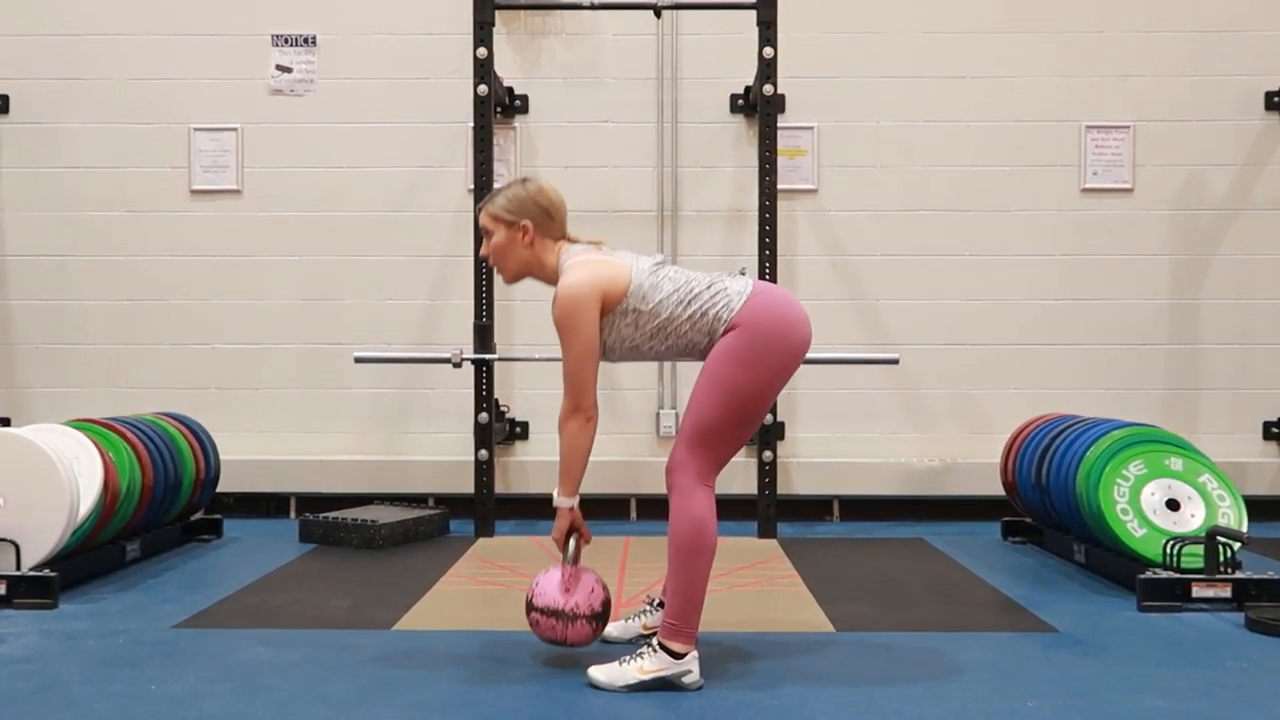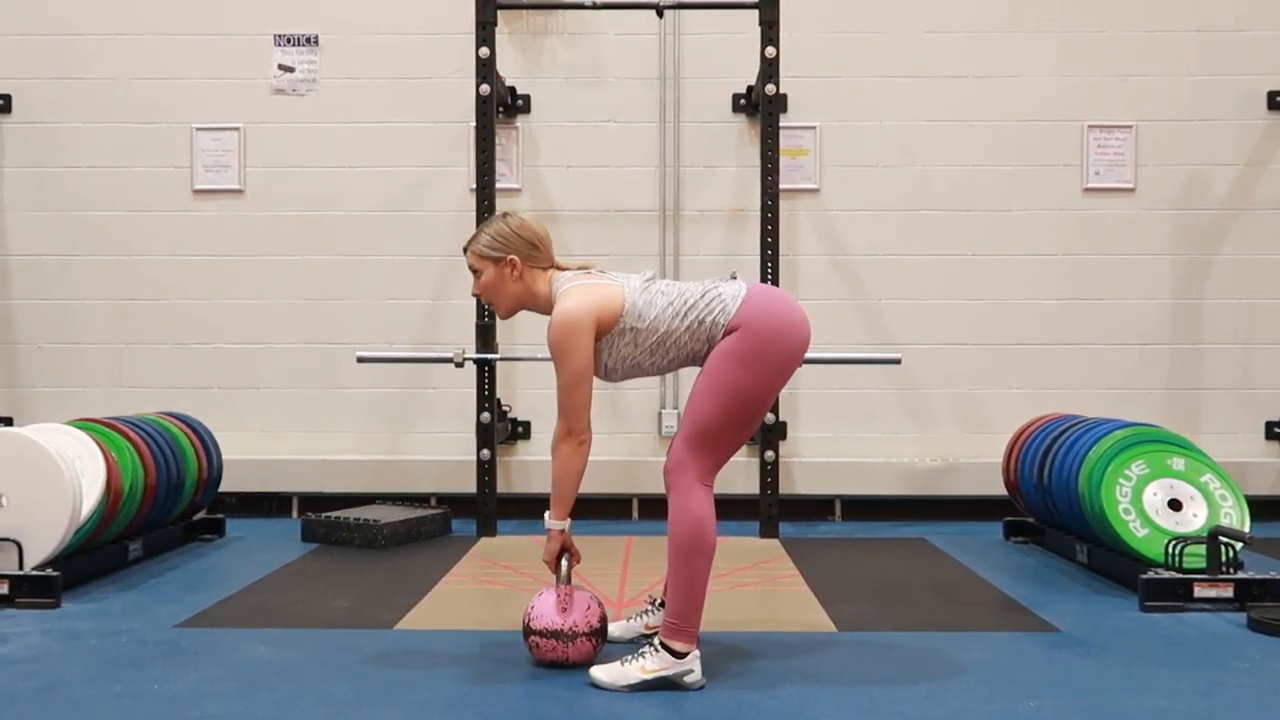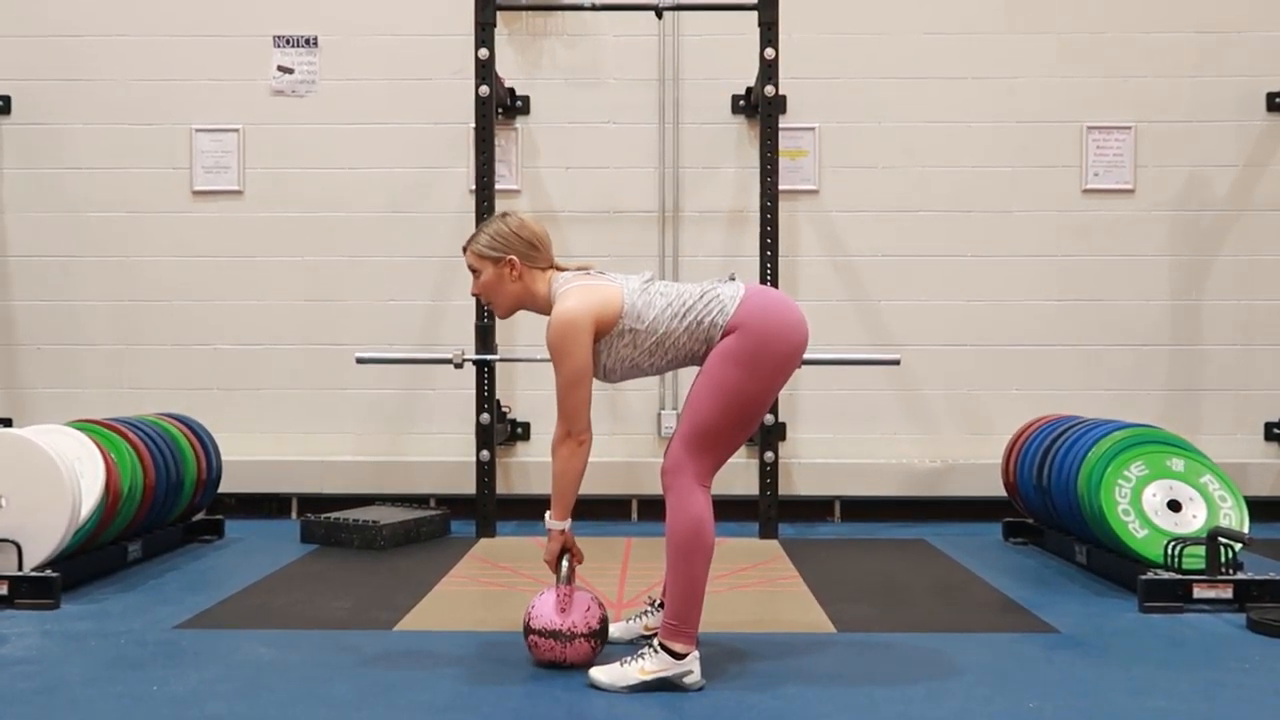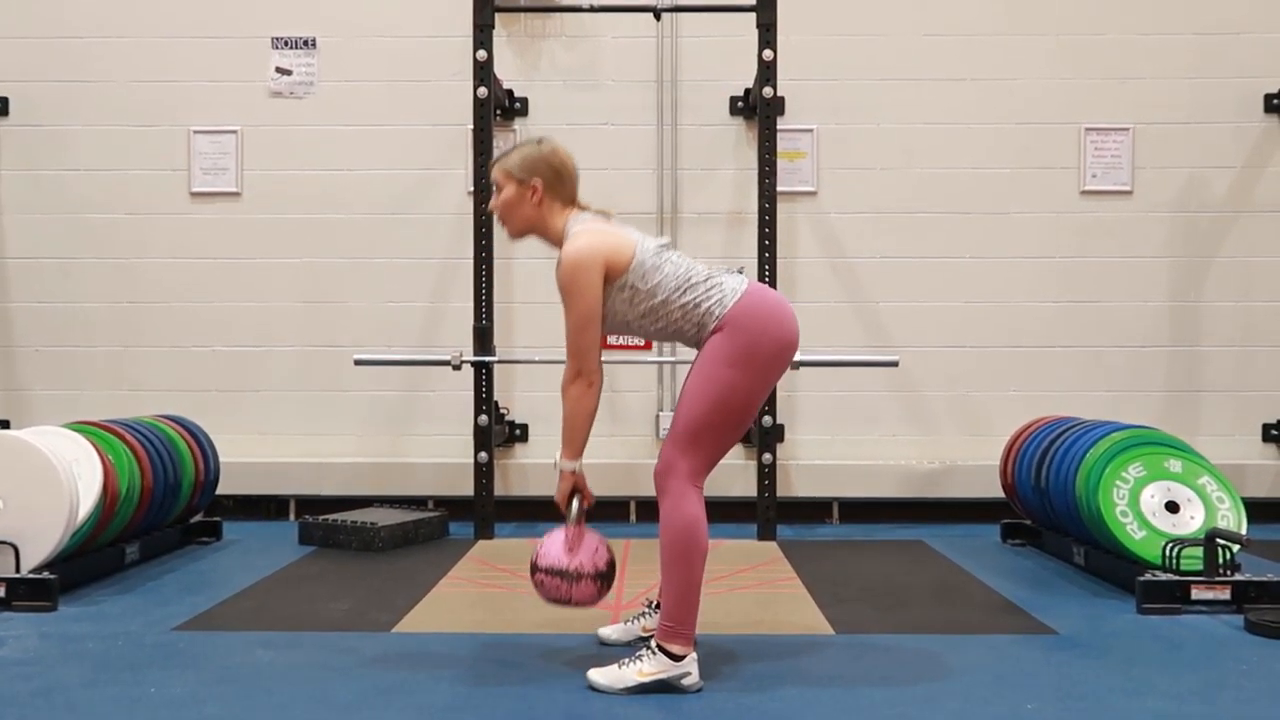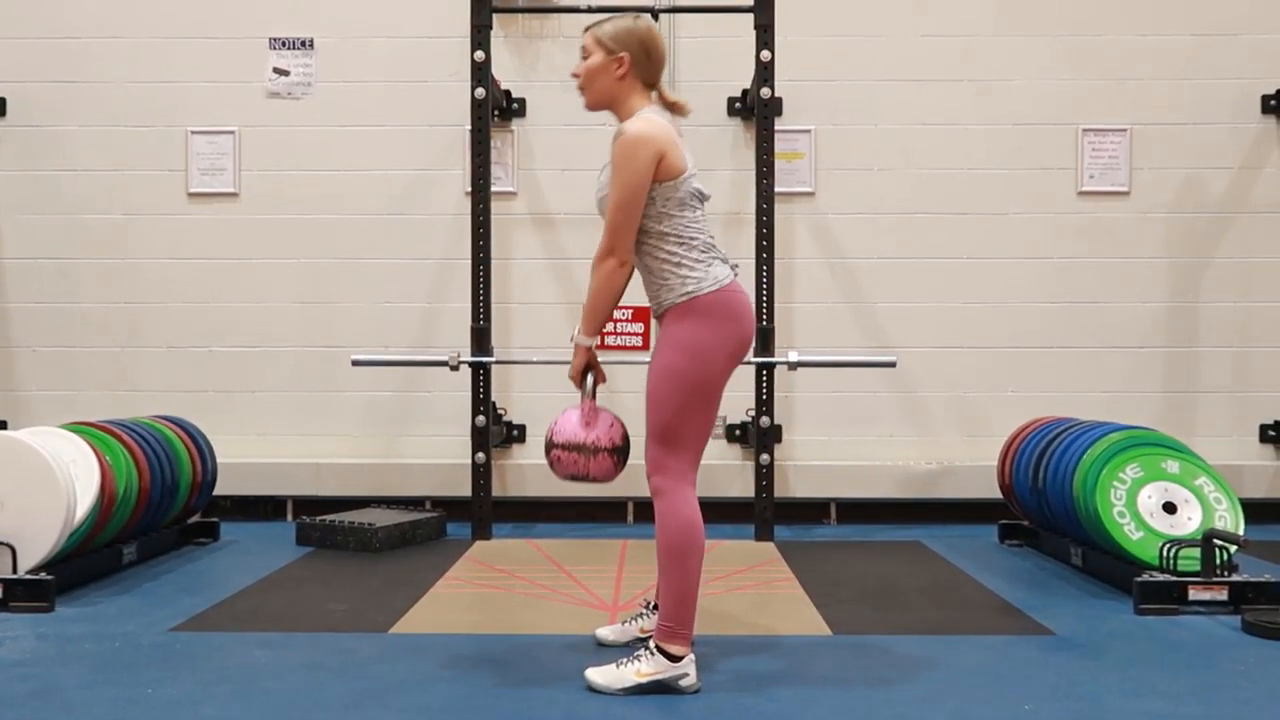
dt=0.3s
person 1, frame 1
left shoulder: (575, 287)
right shoulder: (583, 267)
left elbow: (581, 414)
right elbow: (576, 407)
left wrist: (565, 502)
right wrist: (569, 498)
left hip: (761, 327)
right hip: (768, 320)
left knee: (689, 474)
right knee: (688, 471)
left ankle: (674, 653)
right ankle: (671, 607)
person 1, frame 2
left shoulder: (570, 313)
right shoulder: (574, 291)
left elbow: (575, 437)
right elbow: (568, 430)
left wrist: (557, 523)
right wrist: (559, 519)
left hip: (760, 330)
right hip: (763, 321)
left knee: (687, 474)
right knee: (688, 471)
left ankle: (677, 652)
right ankle: (673, 606)
person 1, frame 3
left shoulder: (569, 313)
right shoulder: (573, 293)
left elbow: (575, 438)
right elbow: (568, 431)
left wrist: (558, 524)
right wrist: (561, 519)
left hip: (759, 332)
right hip: (762, 322)
left knee: (684, 476)
right knee: (684, 472)
left ankle: (676, 651)
right ankle: (672, 608)
person 1, frame 4
left shoulder: (579, 253)
right shoulder: (587, 235)
left elbow: (583, 378)
right elbow: (583, 371)
left wrist: (568, 466)
right wrist: (573, 463)
left hip: (750, 329)
right hip: (752, 321)
left knee: (677, 476)
right knee: (679, 472)
left ankle: (673, 654)
right ankle: (669, 611)
person 1, frame 5
left shoulder: (637, 133)
right shoulder: (650, 127)
left elbow: (614, 255)
right elbow: (629, 250)
left wrist: (585, 341)
right wrist: (595, 335)
left hip: (700, 315)
right hip: (705, 309)
left knee: (670, 480)
right knee: (671, 474)
left ankle: (672, 655)
right ankle: (667, 611)
